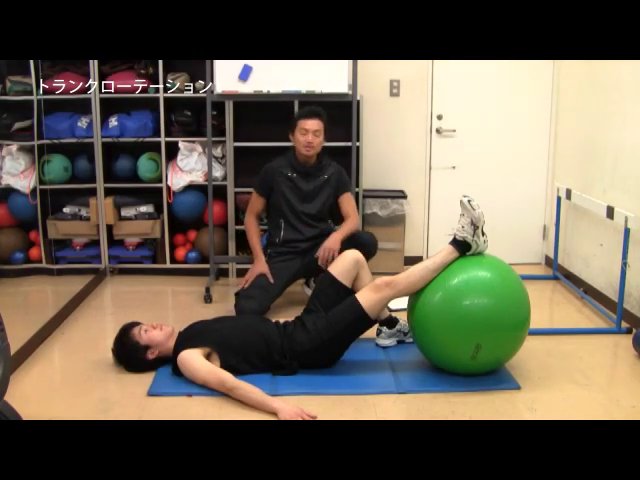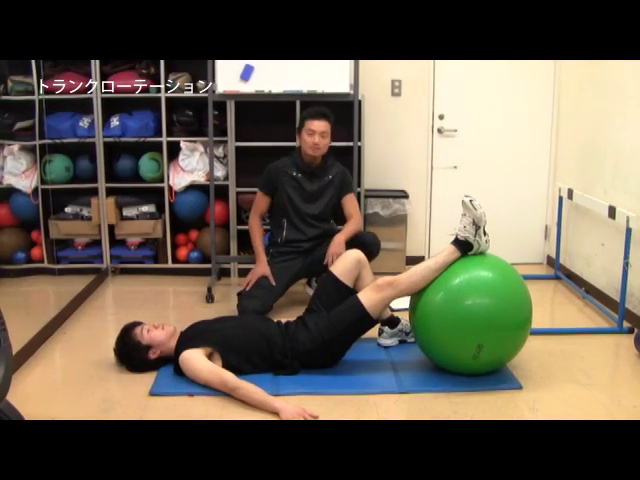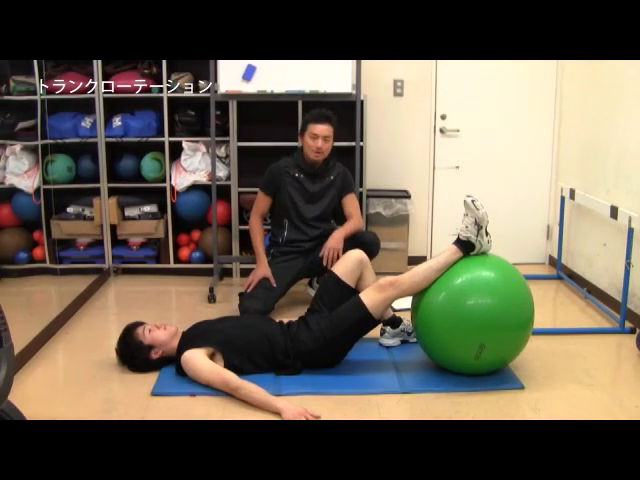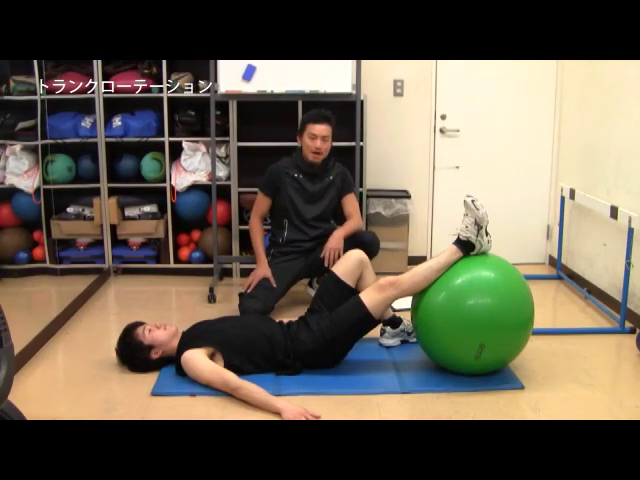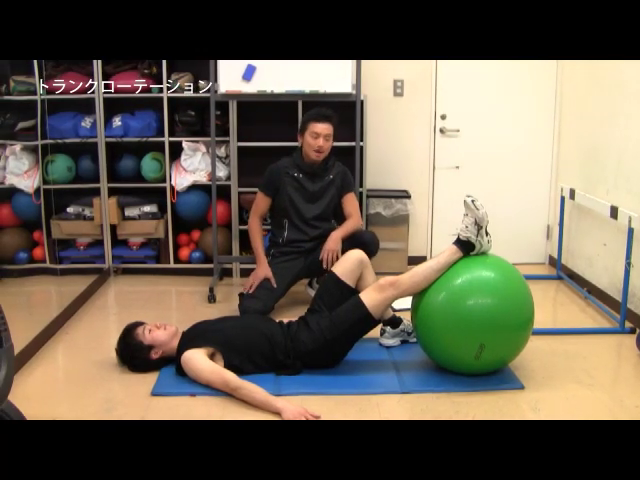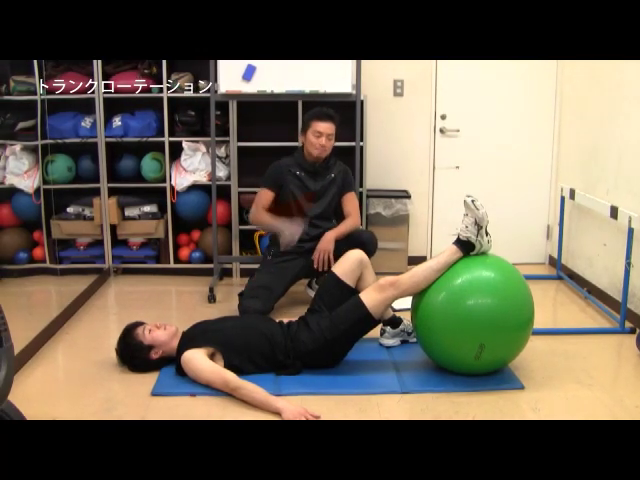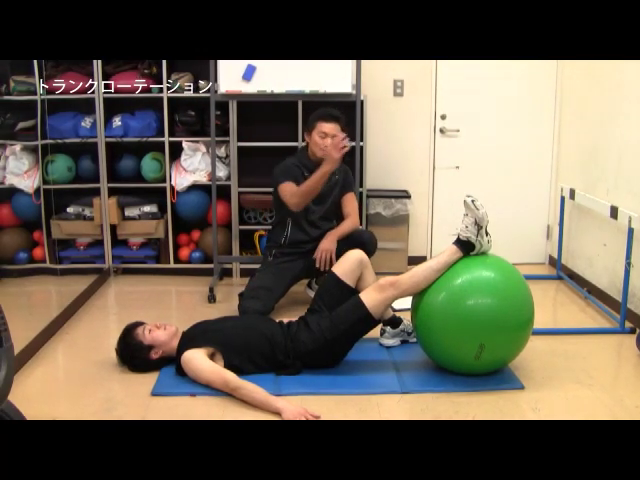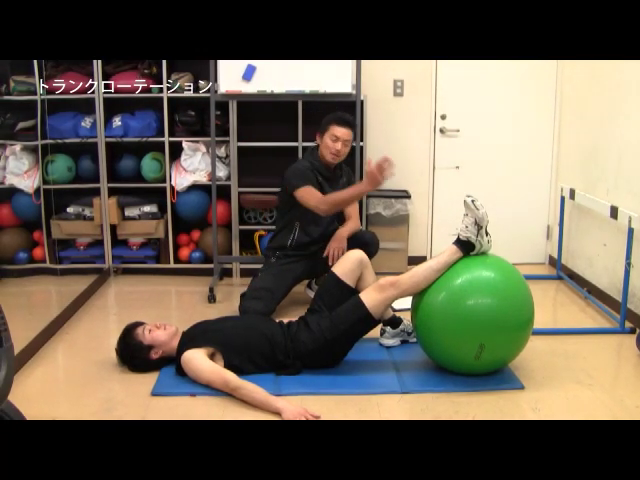
dt=0.2s
person 1, frame 1
left shoulder: (190, 333)
right shoulder: (186, 358)
right elbow: (227, 383)
right wrist: (277, 405)
left hip: (298, 328)
right hip: (306, 348)
left knee: (354, 257)
right knee: (384, 285)
right ankle: (462, 245)
person 1, frame 2
left shoulder: (192, 333)
right shoulder: (187, 358)
right elbow: (229, 383)
right wrist: (279, 406)
left hip: (300, 328)
right hip: (307, 348)
left knee: (355, 257)
right knee: (386, 286)
right ankle: (463, 244)
person 1, frame 3
left shoulder: (194, 333)
right shoulder: (190, 358)
right elbow: (231, 383)
right wrist: (281, 406)
left hip: (301, 328)
right hip: (309, 348)
left knee: (357, 257)
right knee: (388, 286)
right ankle: (465, 244)
person 1, frame 4
left shoulder: (195, 333)
right shoulder: (190, 358)
right elbow: (231, 383)
right wrist: (281, 406)
left hip: (301, 328)
right hip: (310, 348)
left knee: (358, 257)
right knee: (388, 285)
right ankle: (465, 244)
person 1, frame 5
left shoulder: (194, 333)
right shoulder: (190, 358)
right elbow: (231, 383)
right wrist: (280, 405)
left hip: (302, 328)
right hip: (309, 348)
left knee: (357, 256)
right knee: (388, 285)
right ankle: (465, 244)
person 1, frame 6
left shoulder: (194, 333)
right shoulder: (189, 358)
right elbow: (230, 383)
right wrist: (281, 406)
left hip: (302, 328)
right hip: (310, 348)
left knee: (358, 256)
right knee: (388, 286)
right ankle: (465, 244)
person 1, frame 7
left shoulder: (195, 333)
right shoulder: (190, 358)
right elbow: (230, 382)
right wrist: (281, 406)
left hip: (302, 328)
right hip: (310, 348)
left knee: (357, 257)
right knee: (388, 285)
right ankle: (465, 244)
person 1, frame 8
left shoulder: (195, 333)
right shoulder: (190, 359)
right elbow: (231, 383)
right wrist: (281, 406)
left hip: (302, 328)
right hip: (309, 348)
left knee: (357, 257)
right knee: (388, 285)
right ankle: (465, 244)
person 2, frame 1
left shoulder: (334, 173)
right shoulder: (274, 171)
left elbow: (353, 218)
right elbow: (251, 216)
left wrist: (335, 237)
right wrist: (259, 259)
left hip: (319, 249)
right hip: (282, 253)
left knee: (367, 242)
right knee: (247, 308)
left ankle: (320, 280)
person 2, frame 2
left shoulder: (338, 174)
right shoulder: (278, 171)
left elbow: (355, 219)
right elbow: (256, 217)
left wrist: (340, 237)
right wrist: (261, 260)
left hip: (321, 248)
right hip: (284, 253)
left knee: (370, 242)
right knee: (249, 308)
person 2, frame 3
left shoulder: (340, 174)
right shoulder: (279, 171)
left elbow: (356, 219)
right elbow: (256, 217)
left wrist: (339, 234)
right wrist: (261, 262)
left hip: (322, 249)
right hip: (285, 253)
left knee: (370, 241)
right knee: (251, 308)
person 2, frame 4
left shoulder: (339, 174)
right shoulder: (279, 171)
left elbow: (355, 219)
right elbow: (256, 219)
left wrist: (339, 234)
right wrist: (262, 263)
left hip: (322, 249)
right hip: (285, 253)
left knee: (369, 241)
right knee: (251, 309)
person 2, frame 5
left shoulder: (339, 173)
right shoulder: (279, 171)
left elbow: (355, 218)
right elbow: (255, 218)
left wrist: (337, 235)
right wrist: (262, 263)
left hip: (323, 248)
right hip: (286, 252)
left knee: (369, 241)
right knee: (251, 308)
person 2, frame 6
left shoulder: (341, 172)
right shoulder: (281, 169)
left elbow: (354, 218)
right elbow: (255, 213)
left wrist: (331, 236)
right wrist: (280, 226)
left hip: (322, 247)
right hip: (286, 252)
left knee: (367, 240)
right knee: (250, 308)
left ankle: (322, 282)
person 2, frame 7
left shoulder: (341, 172)
right shoulder: (287, 168)
left elbow: (352, 218)
right elbow: (296, 203)
left wrist: (332, 236)
right wrist: (327, 167)
left hip: (322, 247)
right hip: (286, 252)
left knee: (366, 240)
right knee: (250, 309)
left ankle: (323, 283)
person 2, frame 8
left shoulder: (344, 173)
right shoulder: (299, 171)
left elbow: (353, 219)
right elbow: (322, 205)
left wrist: (342, 234)
right wrist: (366, 186)
left hip: (323, 248)
right hip: (287, 254)
left knee: (369, 241)
right knee: (251, 311)
left ankle: (322, 283)
